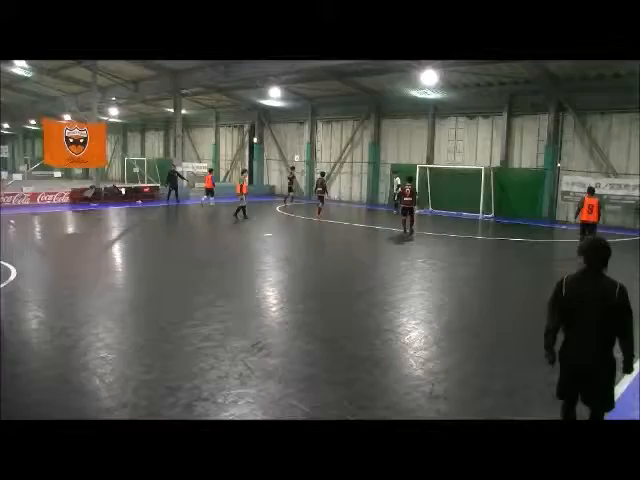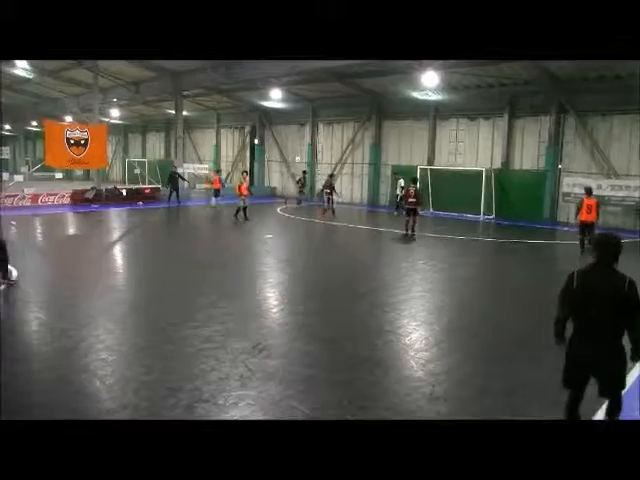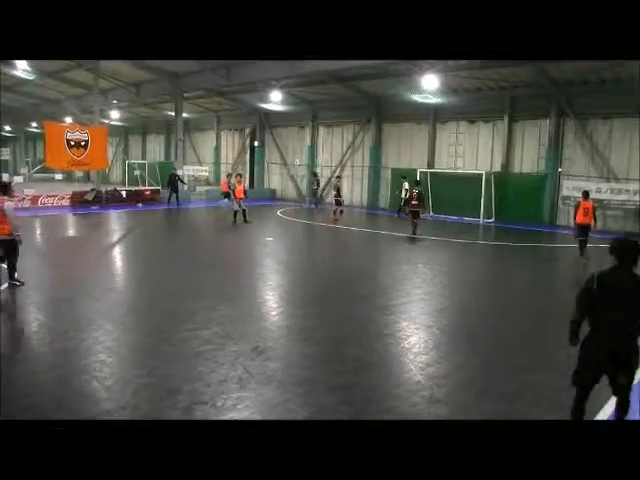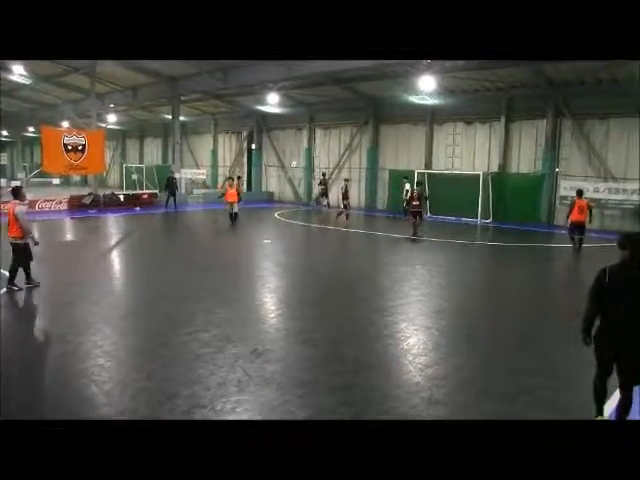
dt=0.3s
person 1, frame 1
left shoulder: (565, 285)
right shoulder: (616, 291)
left elbow: (553, 321)
right elbow: (625, 329)
left wrist: (549, 348)
right wrist: (628, 358)
left hip: (571, 355)
right hip: (601, 359)
left knee: (569, 401)
right knee: (597, 408)
person 1, frame 2
left shoulder: (576, 277)
left elbow: (563, 311)
left wrist: (559, 334)
left hip: (580, 347)
right hip: (610, 350)
left knee: (575, 393)
right knee: (614, 394)
person 1, frame 3
left shoulder: (596, 280)
left elbow: (581, 310)
left wrist: (574, 333)
left hip: (595, 345)
right hip: (625, 350)
left knee: (582, 391)
right knee: (622, 393)
person 1, frame 4
left shoulder: (607, 274)
left elbow: (593, 305)
left wrist: (586, 330)
left hip: (607, 336)
left knee: (601, 376)
left ankle: (599, 415)
